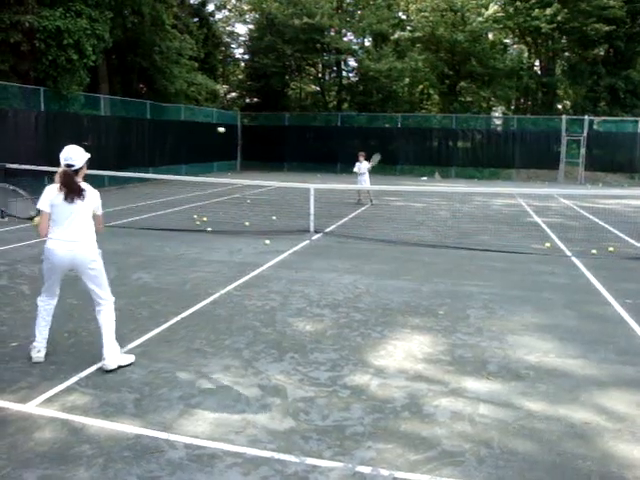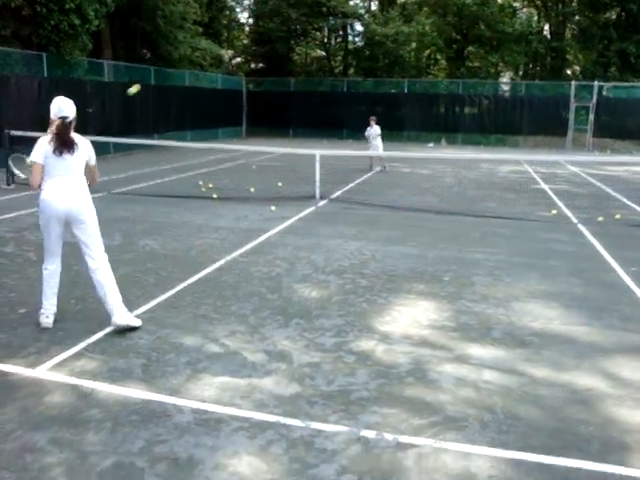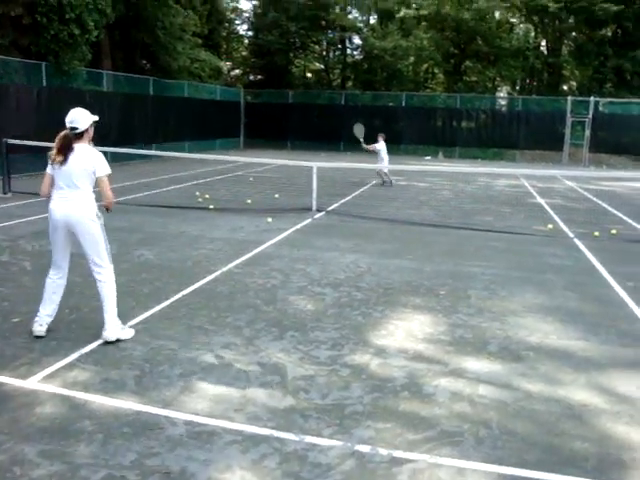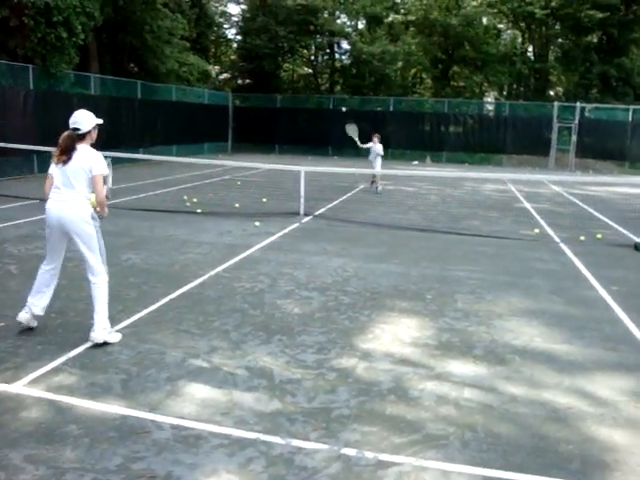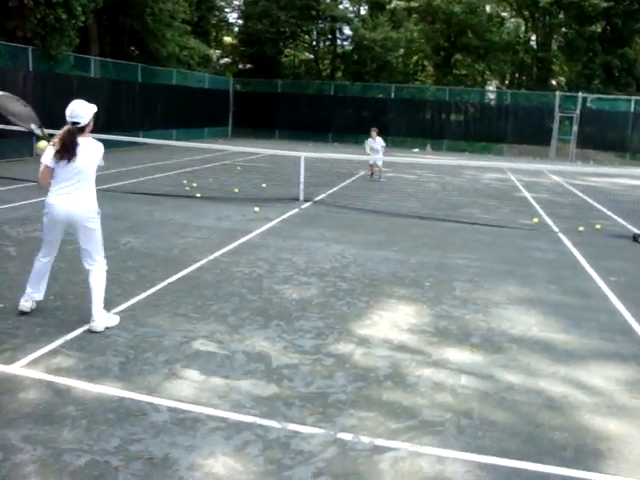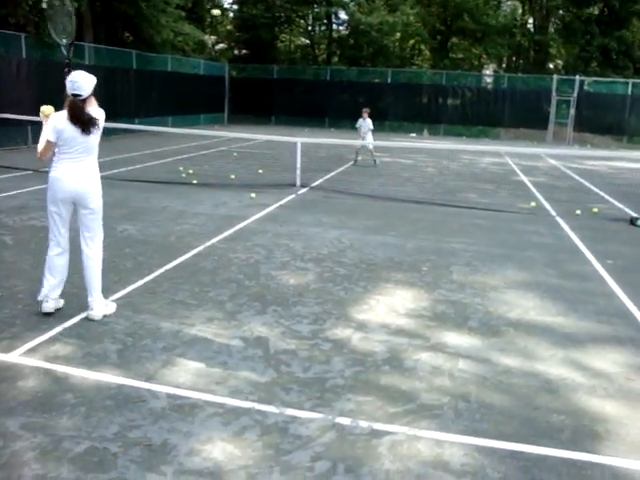
dt=0.4s
person 1, frame 1
left shoulder: (51, 191)
right shoulder: (92, 193)
left elbow: (43, 231)
left wrist: (38, 222)
left hip: (56, 251)
right hip: (85, 252)
left knee: (47, 297)
right knee: (104, 303)
left ankle: (38, 347)
right ankle: (111, 355)
person 1, frame 2
left shoulder: (43, 143)
right shoulder: (84, 144)
left elbow: (34, 183)
right elbow: (94, 178)
left hip: (51, 203)
right hip: (80, 203)
left knee: (51, 261)
right knee: (97, 259)
left ankle: (47, 314)
right ankle: (118, 313)
person 1, frame 3
left shoulder: (57, 155)
right shoulder: (94, 156)
left elbow: (45, 191)
right elbow: (108, 197)
right wrist: (108, 206)
left hip: (58, 212)
right hip: (84, 214)
left knee: (58, 269)
right knee: (103, 270)
left ankle: (41, 322)
right ankle: (111, 327)
person 1, frame 4
left shoulder: (60, 156)
right shoulder: (94, 157)
left elbow: (47, 192)
right elbow: (100, 197)
right wrist: (103, 210)
left hip: (53, 211)
right hip: (78, 215)
left knee: (50, 264)
right knee: (97, 272)
left ankle: (30, 311)
right ankle: (100, 329)
person 1, frame 5
left shoulder: (56, 146)
right shoulder: (96, 147)
left elbow: (43, 182)
left wrist: (45, 155)
left hip: (56, 207)
right hip: (84, 209)
left knee: (45, 254)
right knee: (96, 264)
left ankle: (29, 299)
right ankle: (98, 317)
person 1, frame 6
left shoulder: (57, 119)
right shoulder: (98, 116)
left elbow: (43, 156)
left wrist: (44, 127)
right wrist: (84, 90)
left hip: (60, 183)
right hip: (88, 186)
left knee: (58, 244)
right knee: (91, 246)
left ankle: (49, 298)
right ankle: (96, 305)
